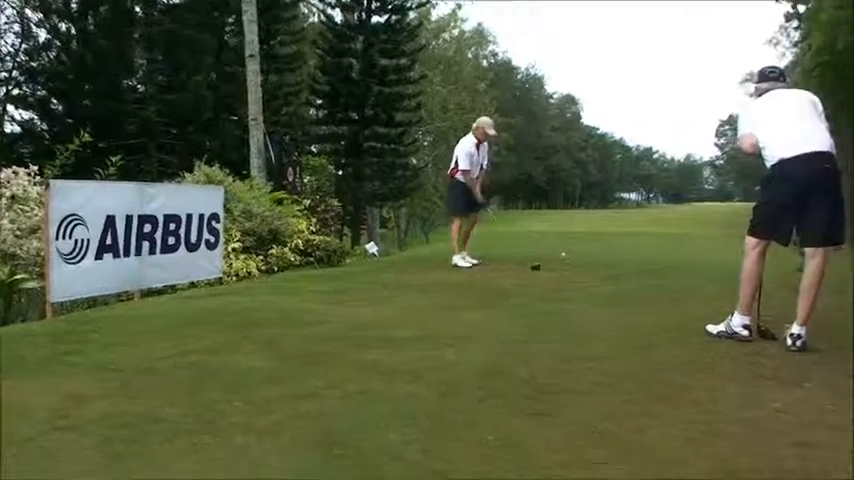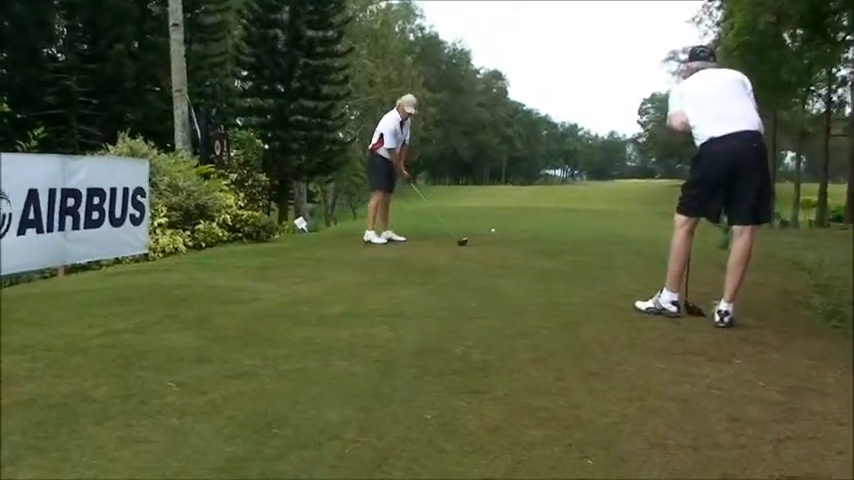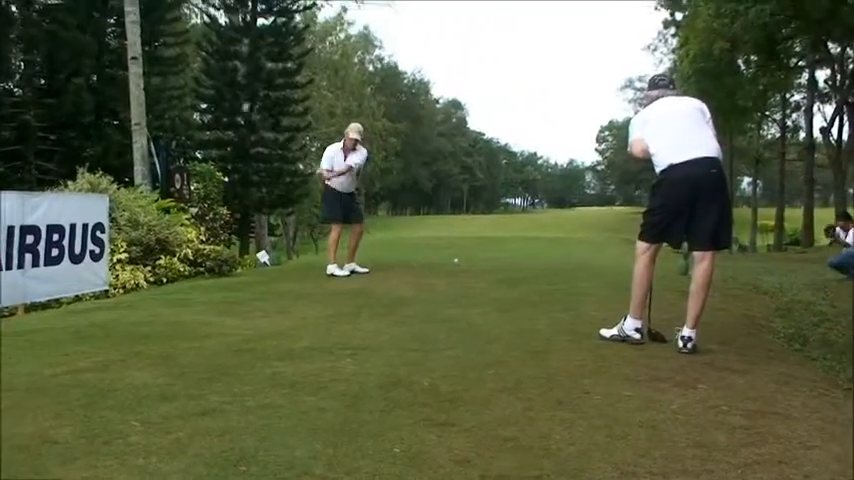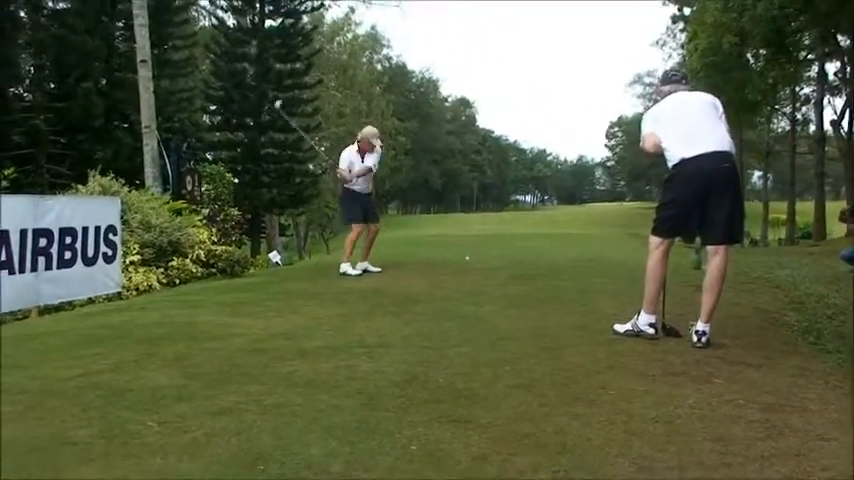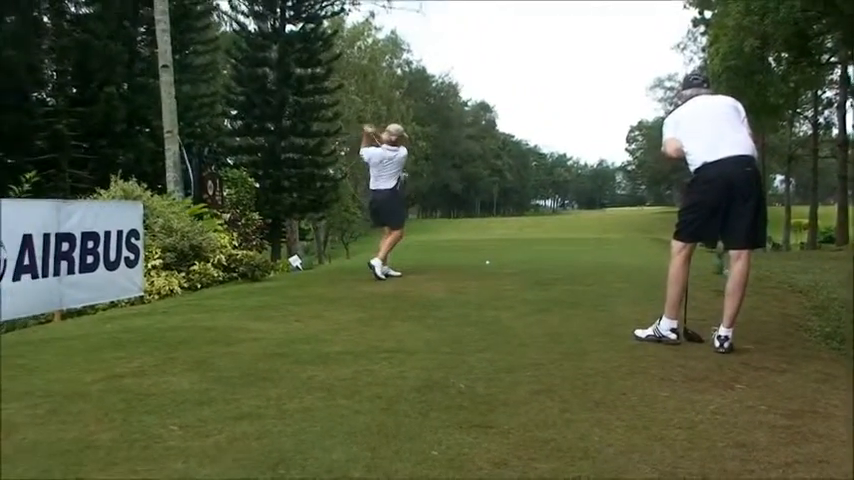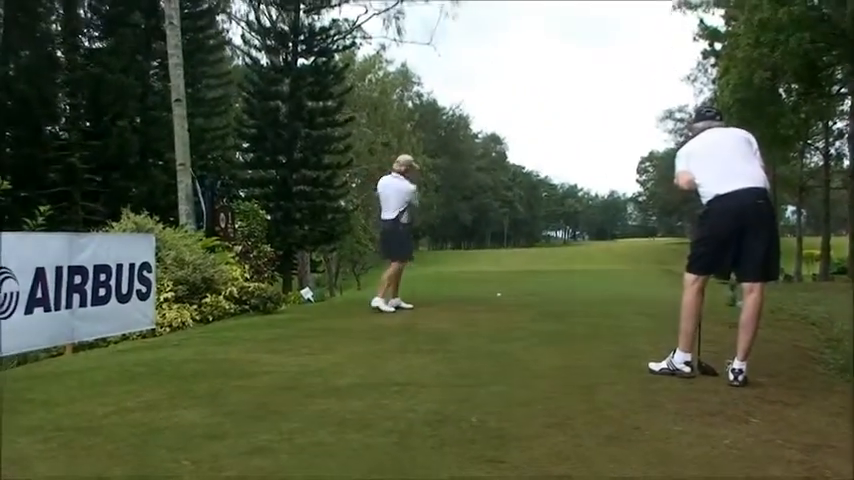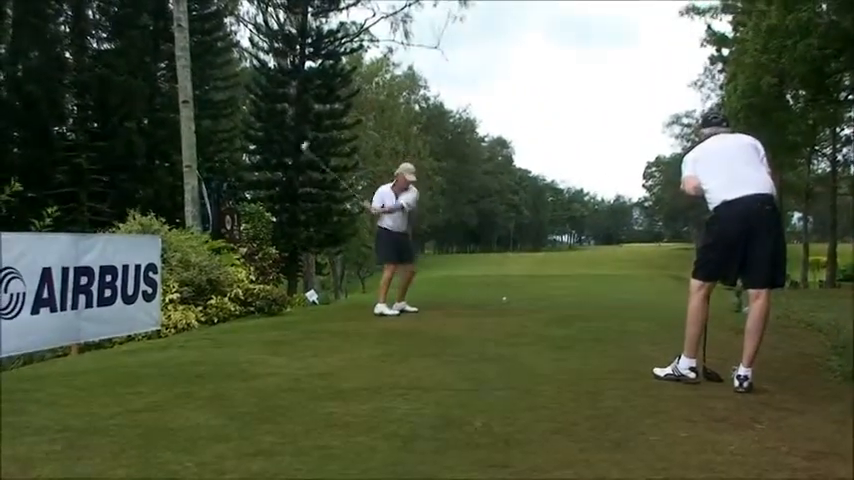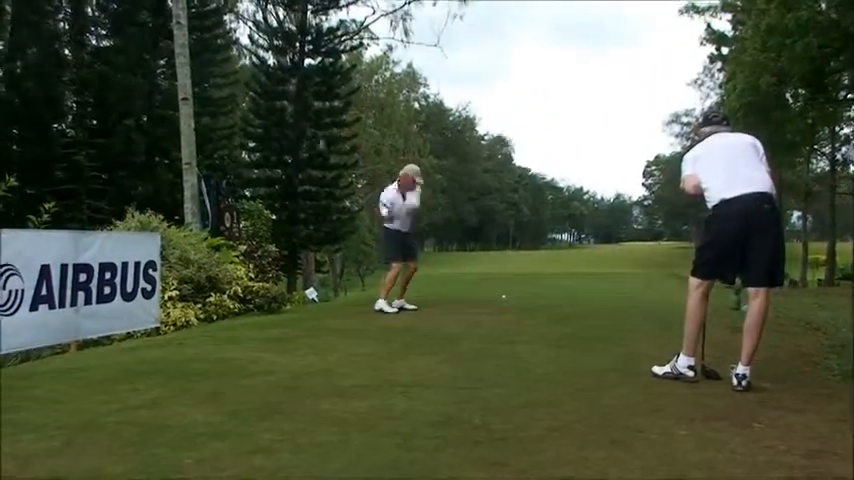
dt=0.5s
person 1, frame 1
left shoulder: (753, 107)
right shoulder: (808, 96)
left elbow: (748, 145)
right elbow: (826, 134)
left hip: (786, 169)
right hip: (824, 164)
left knee: (755, 244)
right knee: (817, 252)
left ankle: (741, 322)
right ankle: (797, 332)
person 1, frame 2
left shoulder: (682, 87)
right shoulder: (737, 77)
left elbow: (678, 123)
right elbow: (755, 114)
left hip: (715, 148)
right hip: (752, 144)
left knee: (684, 221)
right knee: (744, 229)
left ankle: (669, 299)
right ankle: (725, 309)
person 1, frame 3
left shoulder: (642, 115)
right shoulder: (696, 104)
left elbow: (639, 150)
right elbow: (714, 141)
left hip: (675, 174)
right hip: (711, 170)
left knee: (646, 247)
right knee: (705, 254)
left ankle: (633, 326)
right ankle: (688, 335)
person 1, frame 4
left shoulder: (655, 111)
right shoulder: (709, 99)
left elbow: (651, 145)
right elbow: (727, 136)
left hip: (687, 169)
right hip: (724, 165)
left knee: (659, 242)
right knee: (718, 249)
left ankle: (646, 321)
right ankle: (702, 329)
person 1, frame 5
left shoulder: (676, 115)
right shoulder: (731, 102)
left elbow: (673, 150)
right elbow: (750, 140)
left hip: (709, 173)
right hip: (746, 169)
left knee: (681, 247)
right knee: (741, 253)
left ankle: (668, 326)
right ankle: (725, 334)
person 1, frame 6
left shoulder: (688, 148)
right shoulder: (743, 135)
left elbow: (685, 182)
right elbow: (762, 172)
left hip: (721, 205)
right hip: (758, 201)
left knee: (694, 279)
right knee: (753, 286)
left ankle: (682, 359)
right ankle: (738, 367)
person 1, frame 7
left shoulder: (694, 154)
right shoulder: (750, 141)
left elbow: (692, 188)
right elbow: (769, 178)
left hip: (728, 212)
right hip: (764, 207)
left knee: (700, 286)
right knee: (760, 292)
left ankle: (687, 365)
right ankle: (744, 374)
person 1, frame 8
left shoulder: (694, 152)
right shoulder: (750, 140)
left elbow: (691, 186)
right elbow: (768, 177)
left hip: (727, 210)
right hip: (764, 206)
left knee: (698, 284)
right knee: (759, 291)
left ankle: (685, 362)
right ankle: (742, 371)
person 2, frame 1
left shoulder: (484, 145)
right shoulder: (465, 145)
left elbow: (483, 168)
right elbow: (465, 174)
left wrist: (478, 188)
right wrist: (476, 193)
left hip: (471, 185)
right hip: (458, 184)
left knee: (472, 219)
right knee: (459, 220)
left ankle: (463, 252)
right ankle: (457, 256)
person 2, frame 2
left shoulder: (406, 121)
right shoulder: (389, 123)
left elbow: (405, 144)
right elbow: (391, 150)
left wrist: (401, 166)
right wrist: (401, 170)
left hip: (390, 162)
right hip: (378, 160)
left knee: (386, 197)
right knee: (377, 195)
left ankle: (386, 232)
right ankle: (369, 232)
person 2, frame 3
left shoulder: (362, 152)
right shoulder: (332, 149)
left elbow: (350, 167)
right elbow: (325, 171)
left wrist: (332, 175)
right wrist: (324, 174)
left hip: (349, 194)
right hip: (332, 193)
left knee: (358, 228)
right knee: (336, 228)
left ankle: (350, 264)
right ankle: (332, 266)
person 2, frame 4
left shoulder: (376, 152)
right shoulder: (348, 153)
left elbow: (368, 169)
right elbow: (343, 174)
left wrist: (351, 175)
right wrist: (344, 175)
left hip: (366, 194)
right hip: (351, 195)
left knee: (374, 228)
right knee: (357, 228)
left ankle: (363, 263)
right ankle: (345, 265)
person 2, frame 5
left shoulder: (372, 153)
right shoulder: (402, 153)
left elbow: (363, 151)
left wrist: (366, 134)
right wrist: (373, 134)
left hip: (375, 196)
right hip: (391, 196)
left knee: (387, 231)
right knee: (397, 232)
left ankle: (383, 267)
right ankle: (378, 260)
person 2, frame 6
left shoulder: (383, 181)
right shoulder: (409, 188)
right elbow: (413, 203)
left hip: (388, 225)
right hip: (397, 227)
left knee: (399, 263)
right knee: (396, 263)
left ankle: (394, 299)
right ankle: (378, 299)
person 2, frame 7
left shoulder: (413, 192)
right shoulder: (383, 190)
left elbow: (400, 207)
right elbow: (375, 212)
left wrist: (382, 209)
right wrist: (376, 210)
left hip: (404, 235)
right hip: (385, 234)
left knee: (410, 270)
right knee: (390, 268)
left ankle: (400, 303)
right ankle: (380, 305)
person 2, frame 8
left shoulder: (415, 191)
right shoulder: (388, 193)
left elbow: (411, 208)
right elbow: (386, 217)
left wrist: (397, 211)
left hip: (405, 234)
right hip: (392, 234)
left knee: (412, 267)
right knee: (396, 267)
left ankle: (399, 300)
right ankle: (381, 302)
